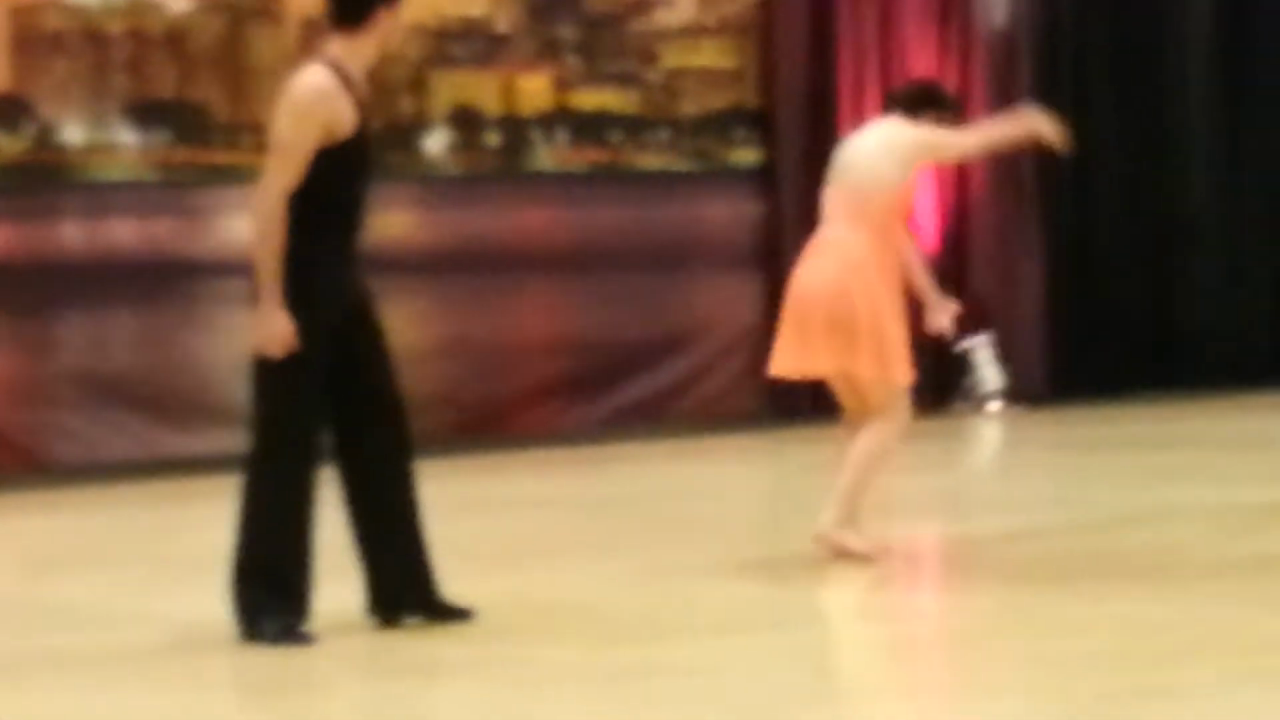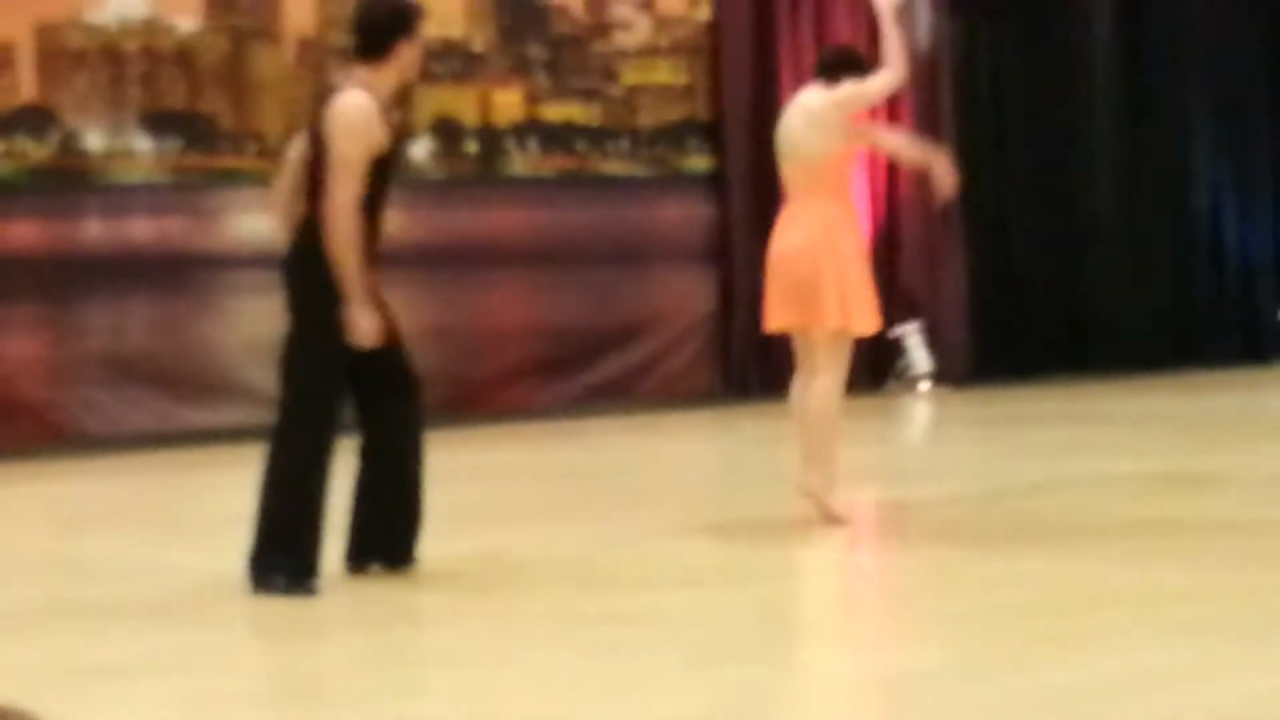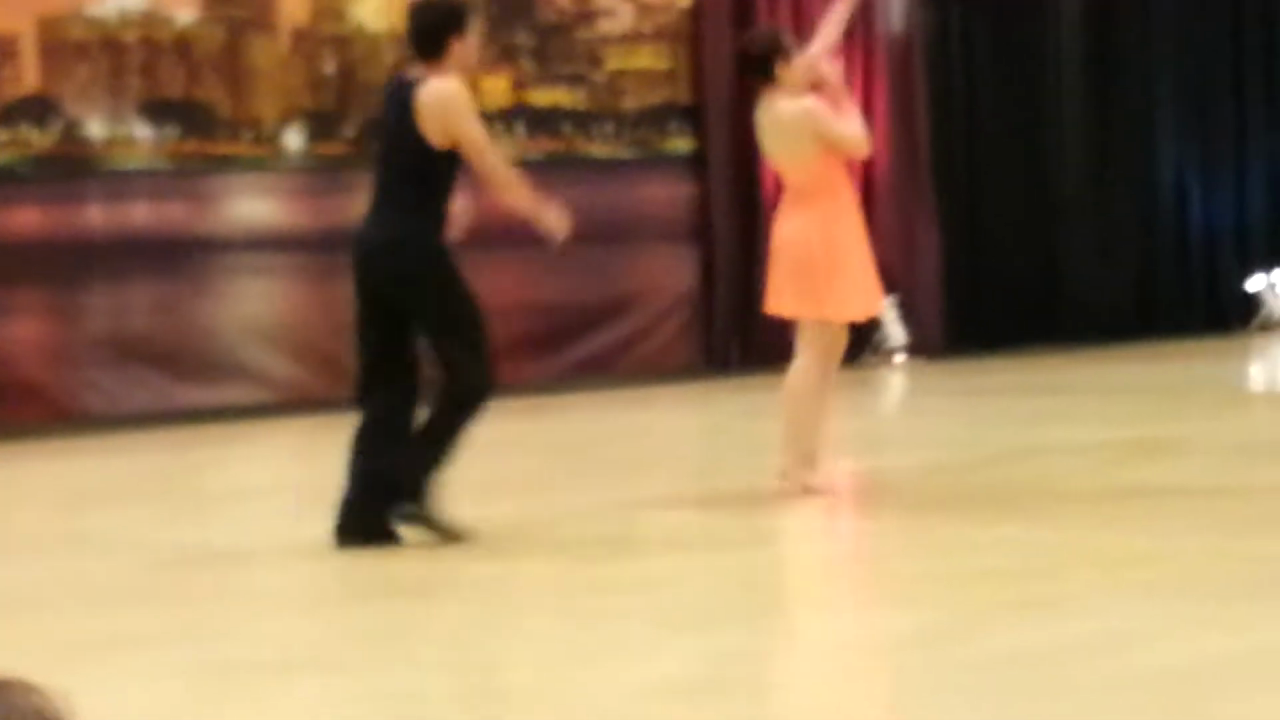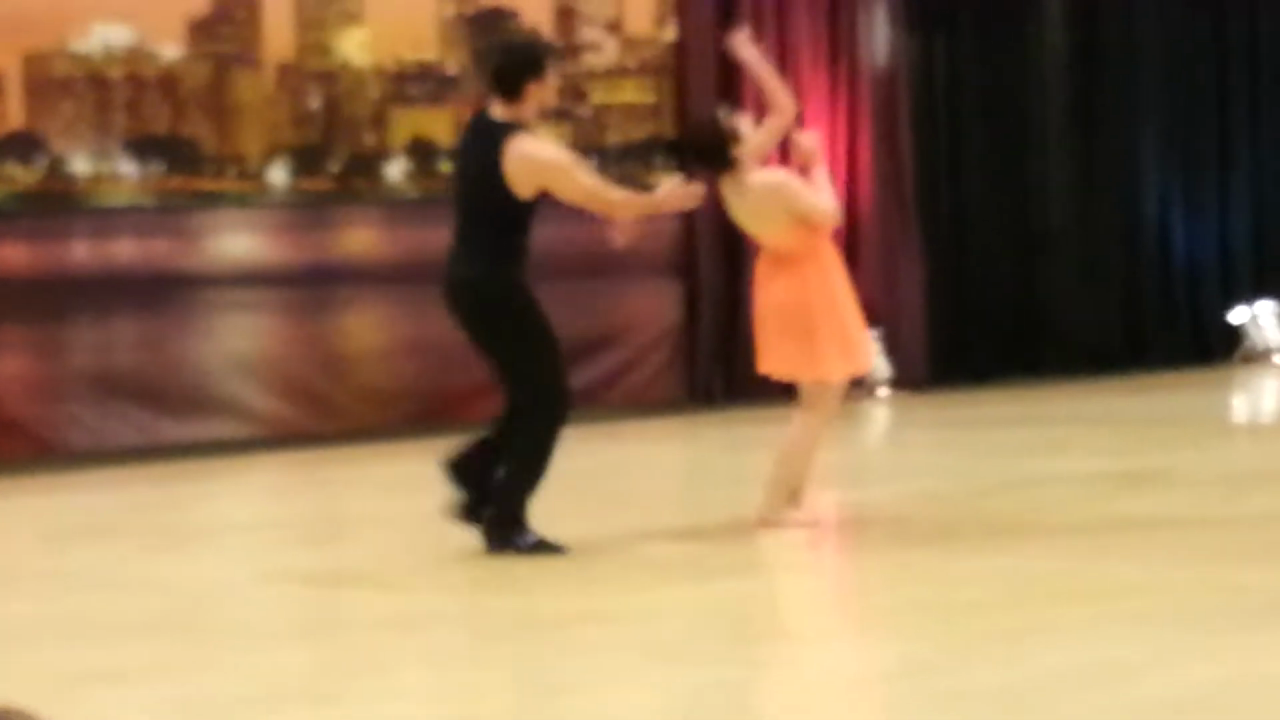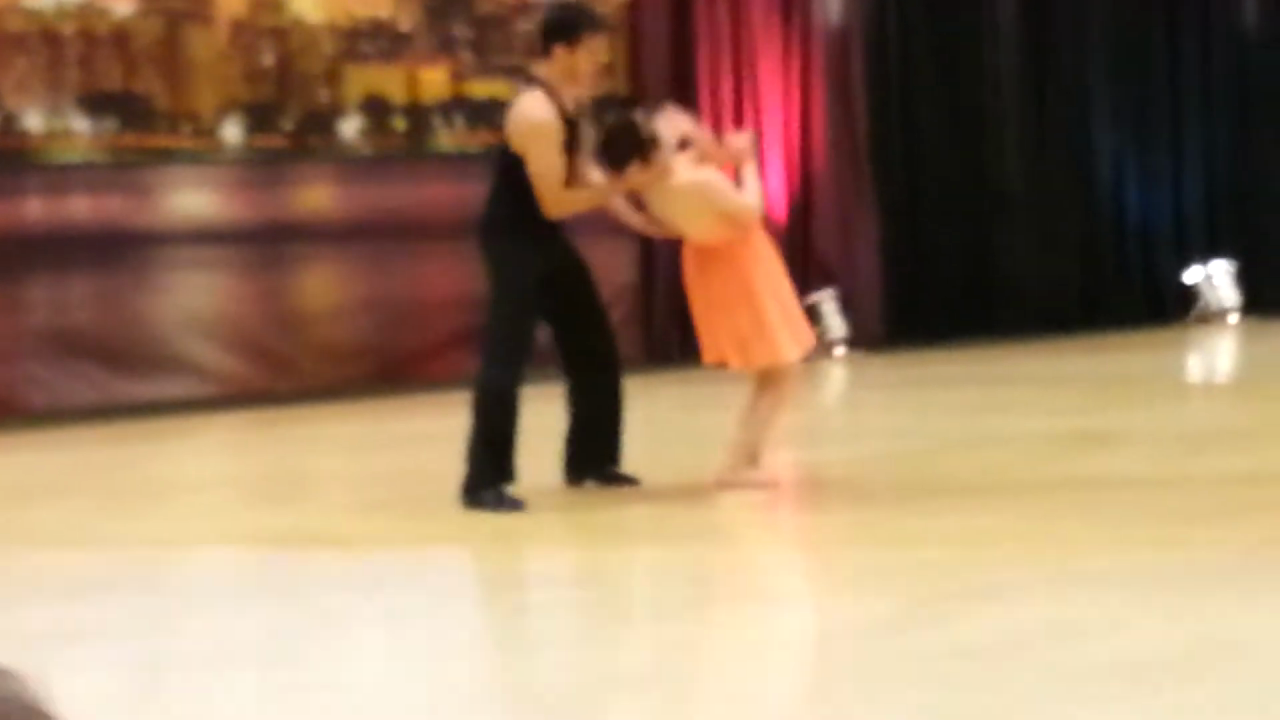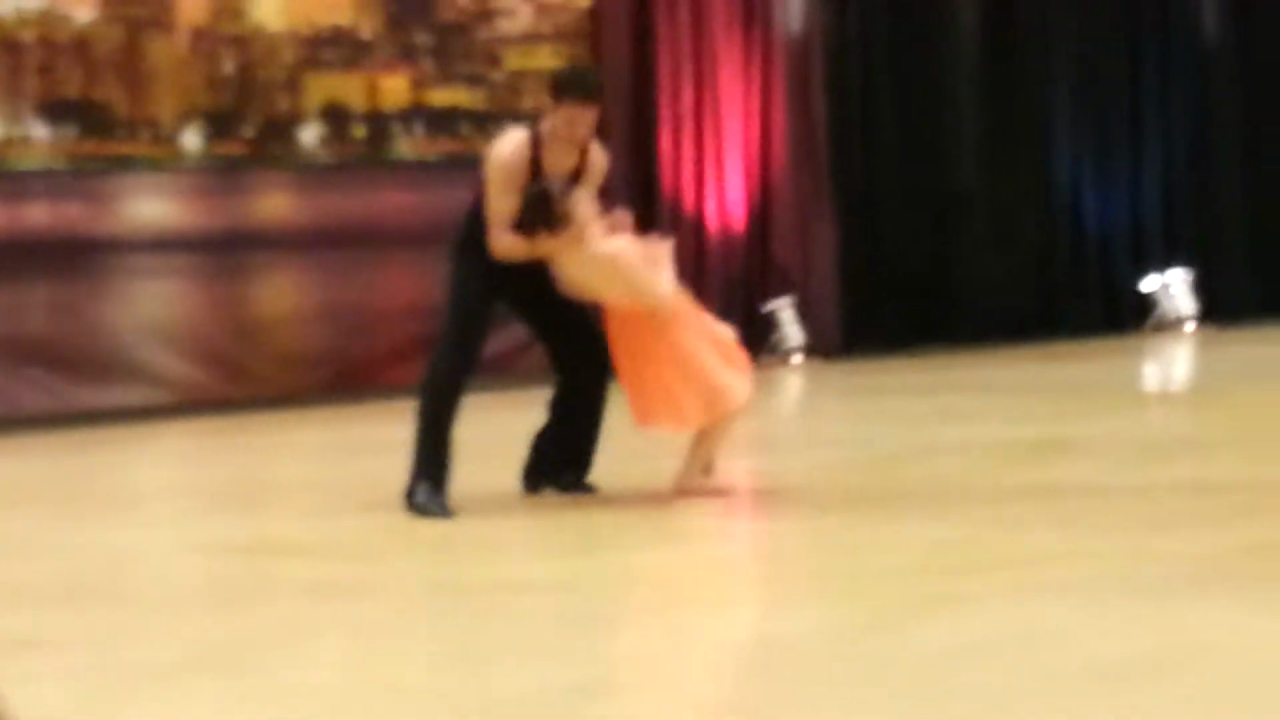
dt=0.3s
person 1, frame 1
left shoulder: (346, 83)
right shoulder: (315, 90)
right elbow: (271, 196)
right wrist: (270, 302)
left hip: (337, 281)
right hip: (301, 284)
left knee: (378, 429)
right knee: (287, 443)
left ankle: (403, 588)
right ankle: (268, 605)
person 1, frame 2
left shoulder: (354, 102)
right shoulder: (358, 109)
left elbow: (290, 179)
right elbow: (342, 209)
right wrist: (357, 300)
left hip: (338, 275)
right hip: (327, 281)
left knee: (394, 398)
right knee: (310, 419)
left ankle: (381, 540)
right ankle: (279, 561)
person 1, frame 3
left shoulder: (400, 88)
right shoulder: (445, 93)
right elbow: (490, 168)
left wrist: (446, 201)
right wrist: (541, 211)
left hip: (375, 247)
right hip: (414, 252)
left knee: (386, 382)
right knee: (469, 371)
left ankle: (363, 517)
right ankle: (406, 486)
person 1, frame 4
left shoulder: (483, 124)
right shoulder: (533, 153)
right elbow: (610, 205)
left wrist: (640, 200)
right wrist: (665, 201)
left hip: (468, 279)
right hip: (496, 287)
left knee: (532, 393)
right knee: (544, 399)
left ankle: (477, 476)
right ankle: (504, 524)
person 1, frame 5
left shoulder: (572, 94)
right shoulder: (536, 115)
left elbow: (578, 169)
right elbow: (557, 203)
left wrist: (626, 211)
right wrist: (622, 184)
left hip: (545, 237)
right hip: (513, 237)
left knee: (592, 342)
right knee: (506, 356)
left ankle: (590, 457)
right ankle: (485, 480)
person 1, frame 6
left shoulder: (595, 159)
right shoulder: (511, 153)
left elbow: (568, 225)
right elbow: (499, 243)
right wrist: (547, 246)
left hip: (530, 261)
right hip: (482, 261)
left knee: (588, 357)
right knee: (453, 364)
left ankle: (554, 466)
right ankle: (426, 482)
person 2, frame 1
left shoulder: (858, 141)
right shoulder: (911, 138)
right elbow: (980, 140)
left wrist: (931, 299)
right wrist: (1035, 123)
left hip: (821, 275)
right hip: (857, 282)
left knee: (863, 414)
right knee: (890, 415)
left ankle: (849, 526)
right ankle: (835, 520)
person 2, frame 2
left shoulder: (800, 109)
right shoulder: (831, 102)
left elbow: (875, 135)
right elbow: (894, 75)
left wrist: (930, 155)
left hip: (794, 238)
right hip: (825, 238)
left knee: (811, 368)
right knee: (830, 369)
left ankle: (814, 477)
right ankle: (820, 481)
person 2, frame 3
left shoulder: (769, 102)
right shoulder: (800, 110)
left elbow: (825, 43)
right elbow: (860, 145)
right wrist: (838, 96)
left hip: (806, 223)
right hip: (823, 227)
left knee: (828, 347)
right knee: (814, 351)
left ankle: (805, 456)
right ankle: (795, 463)
person 2, frame 4
left shoulder: (732, 176)
right shoulder: (774, 184)
left elbow: (784, 110)
right elbow: (829, 217)
left wrist: (751, 60)
right wrist: (814, 164)
left hip: (783, 281)
right hip: (807, 285)
left knee: (819, 398)
right knee: (819, 401)
left ankle: (789, 496)
right ankle: (777, 503)
person 2, frame 5
left shoulder: (647, 180)
right shoulder: (698, 181)
left elbow: (713, 152)
right elbow: (749, 212)
left wrist: (687, 128)
right wrist: (746, 159)
left hip: (708, 262)
right hip: (738, 263)
left knee: (772, 367)
right knee: (779, 371)
left ankle: (748, 456)
right ankle: (741, 464)
person 2, frame 6
left shoulder: (563, 252)
right shoulder: (614, 252)
right elbow: (663, 302)
left wrist: (613, 231)
right wrist: (663, 259)
left hip: (633, 322)
right hip: (659, 328)
left knee: (725, 337)
right knee: (729, 396)
